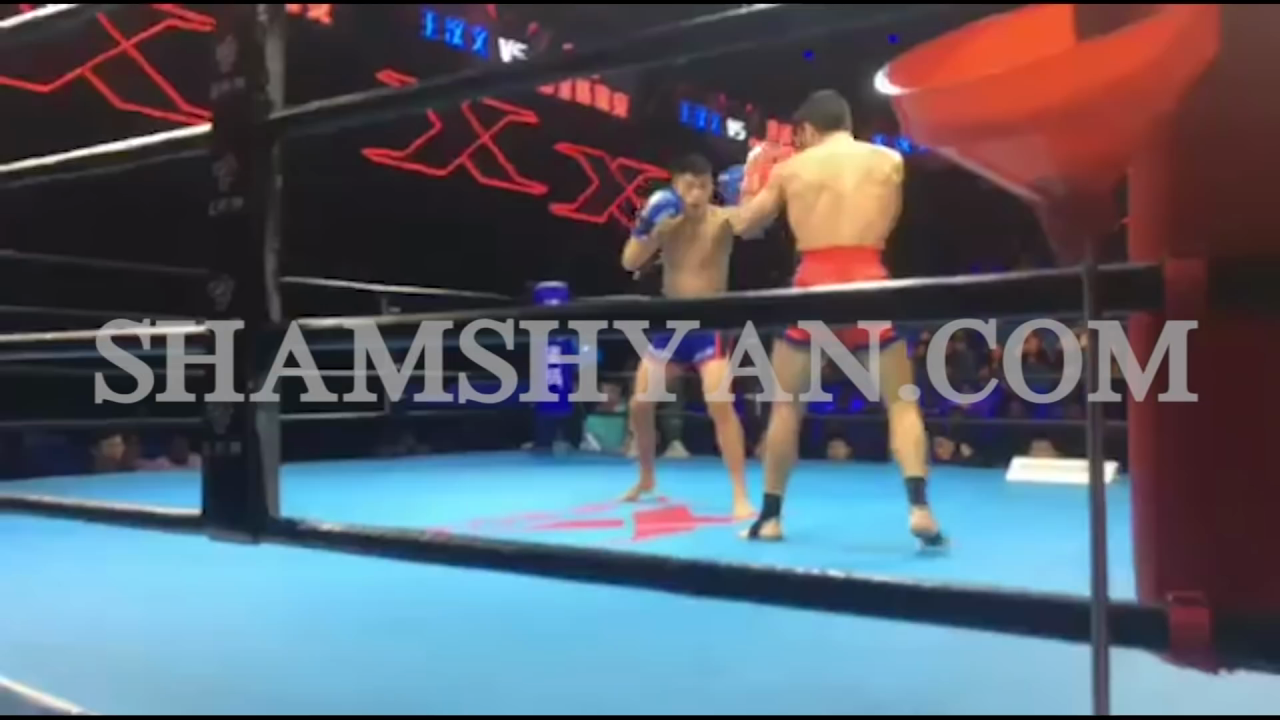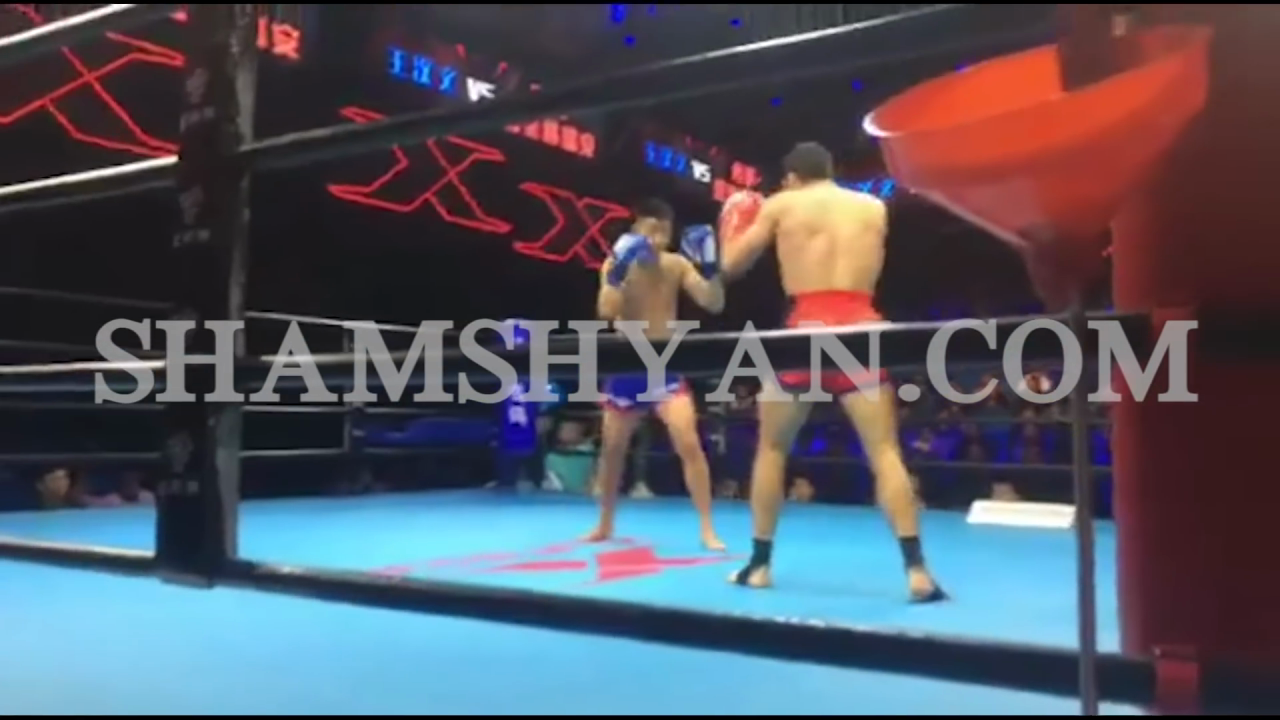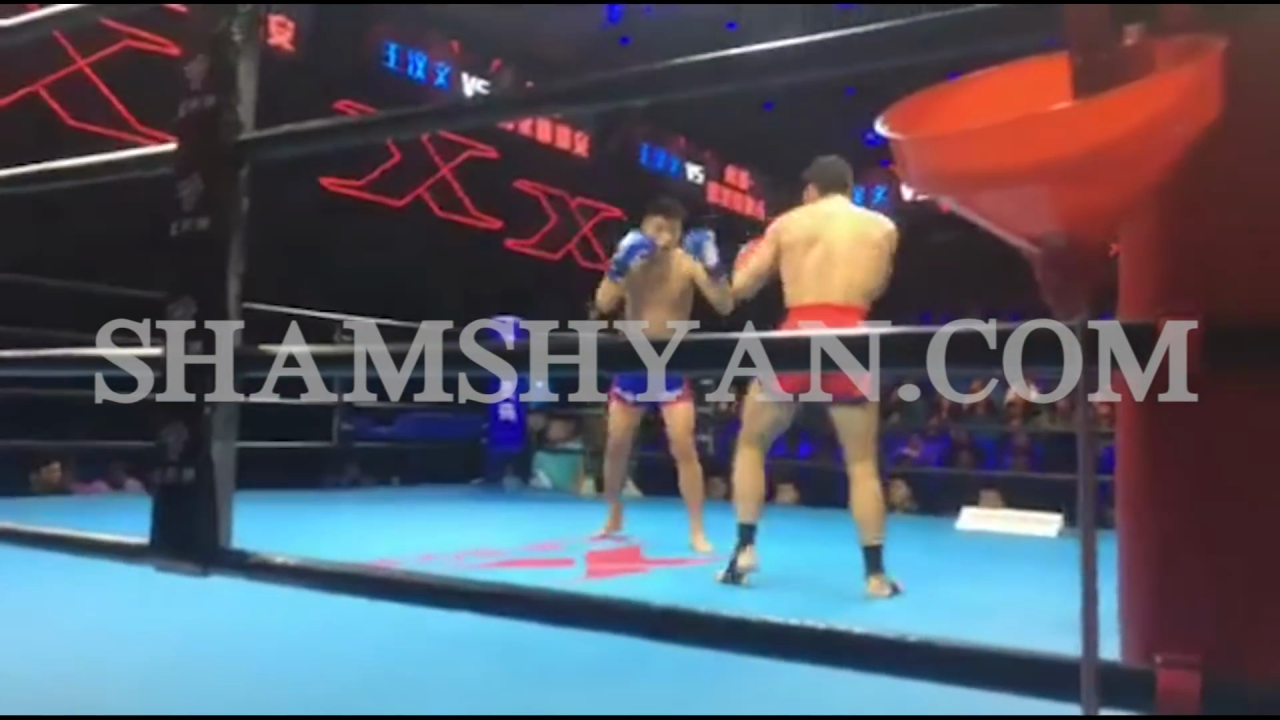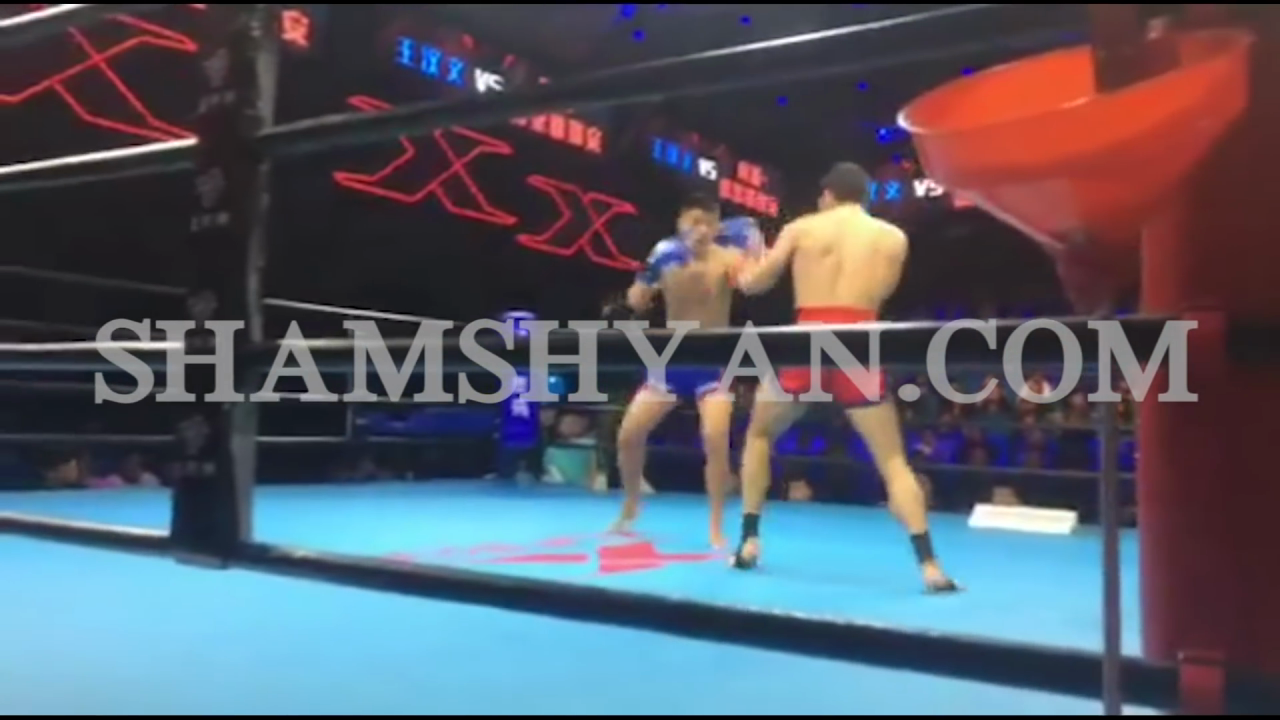
dt=0.5s
person 1, frame 1
left shoulder: (789, 167)
right shoulder: (889, 162)
left elbow: (744, 225)
left wrist: (753, 185)
left hip: (814, 287)
right hip: (868, 286)
left knee: (786, 406)
right knee: (902, 403)
left ankle: (770, 516)
right ankle: (920, 508)
person 1, frame 2
left shoulder: (780, 207)
right shoulder: (874, 210)
left elbow: (732, 265)
left wrist: (732, 227)
left hip: (806, 331)
right hip: (859, 329)
left knee: (771, 448)
right knee: (885, 454)
left ankle: (759, 564)
right ankle: (916, 569)
person 1, frame 3
left shoulder: (786, 224)
right shoulder: (883, 228)
left elbow: (741, 288)
left wrist: (749, 260)
left knee: (751, 444)
right knee: (862, 466)
left ankle: (746, 547)
right ankle: (875, 573)
person 1, frame 4
left shoulder: (800, 229)
right shoulder: (895, 239)
left elbow: (754, 282)
left wrist: (744, 272)
left knee: (759, 436)
right knee: (893, 462)
left ankle: (750, 540)
right ankle: (929, 563)
person 2, frame 1
left shoulder: (722, 219)
right shoulder: (664, 220)
right elbow: (630, 262)
right wrist: (647, 223)
left hip: (709, 326)
right hip: (669, 325)
left knee: (720, 406)
right knee: (639, 405)
left ankle: (741, 495)
right ankle: (646, 478)
person 2, frame 2
left shoulder: (678, 264)
right shoulder: (615, 263)
left elbow: (715, 304)
right elbow: (606, 312)
left wrist: (709, 266)
right wrist: (620, 269)
right hip: (626, 369)
left knee: (688, 444)
right knee: (611, 449)
left ankle: (707, 530)
right ankle: (605, 524)
person 2, frame 3
left shoulder: (690, 264)
right shoulder: (631, 258)
left elbow: (724, 305)
right elbow: (603, 304)
left wrist: (713, 268)
right wrist: (621, 265)
left hip: (671, 367)
left knee: (683, 448)
right knee: (616, 445)
left ankle: (698, 531)
right ankle: (614, 520)
person 2, frame 4
left shoulder: (727, 257)
right shoulder: (666, 259)
right elbow: (635, 303)
left wrist: (752, 247)
right wrist: (651, 273)
left hip: (710, 363)
right hip: (671, 360)
left knee: (715, 441)
right knee: (628, 436)
left ankle: (716, 529)
right ankle: (629, 509)
